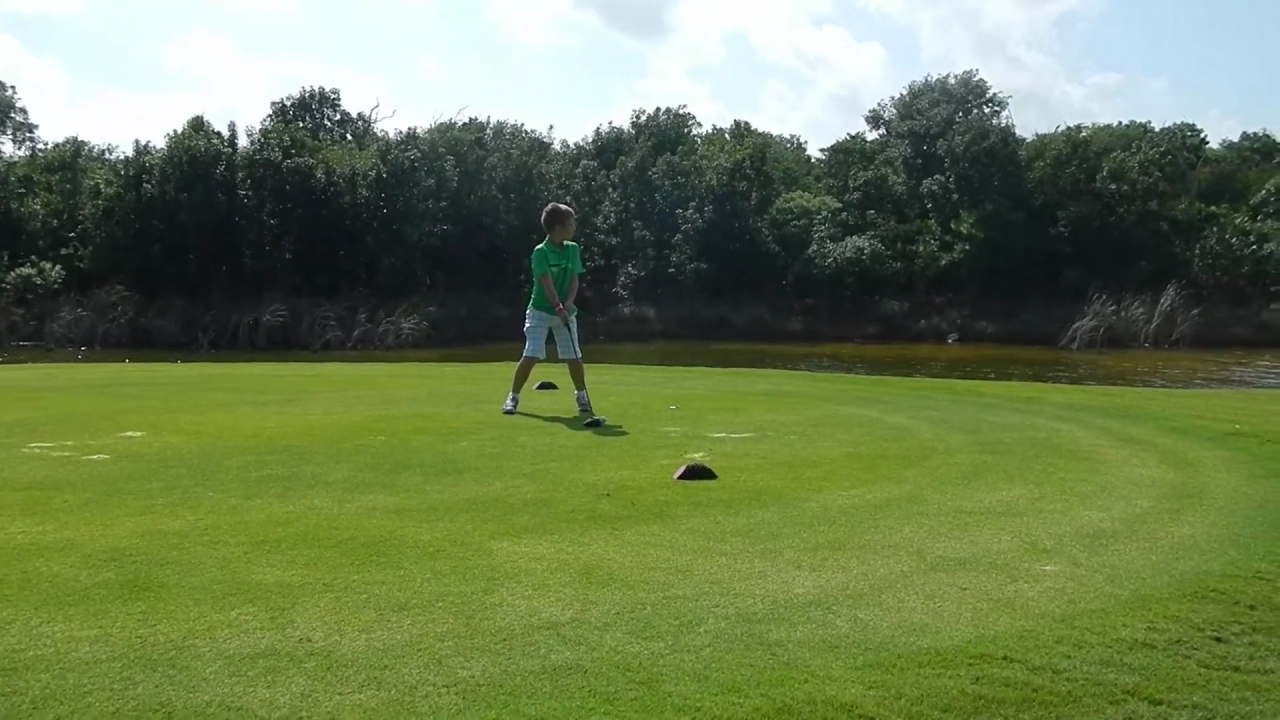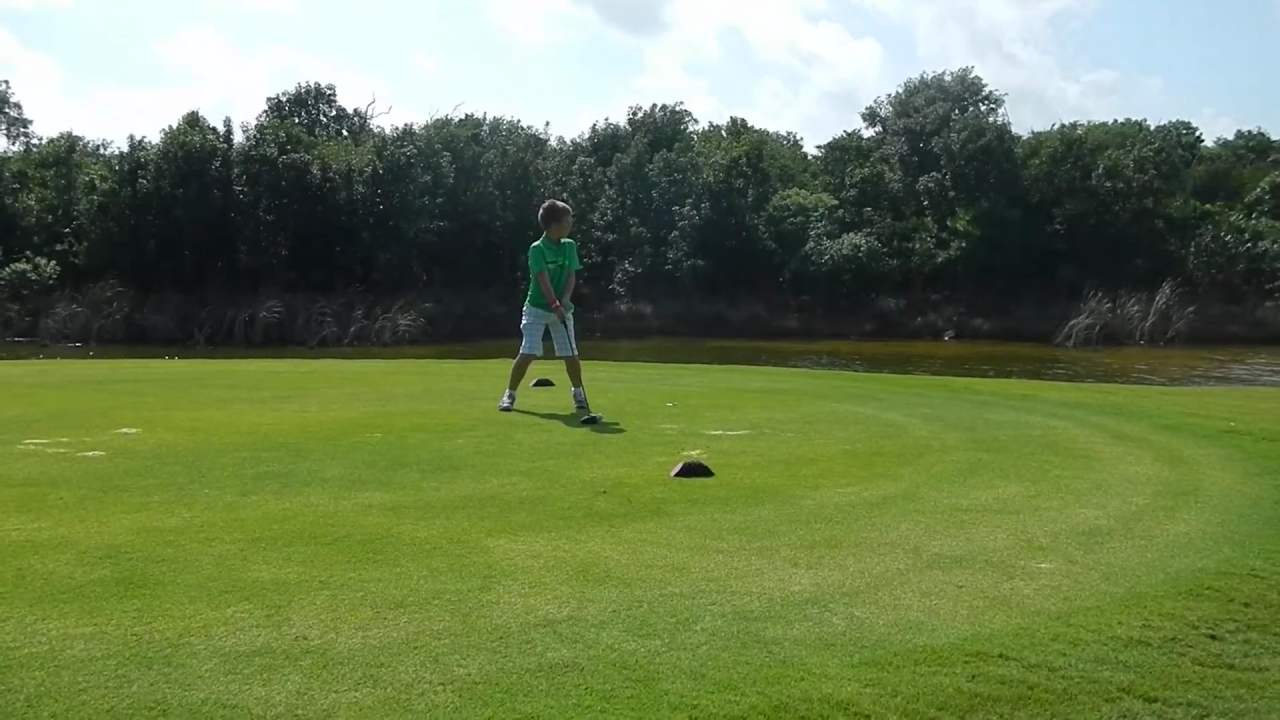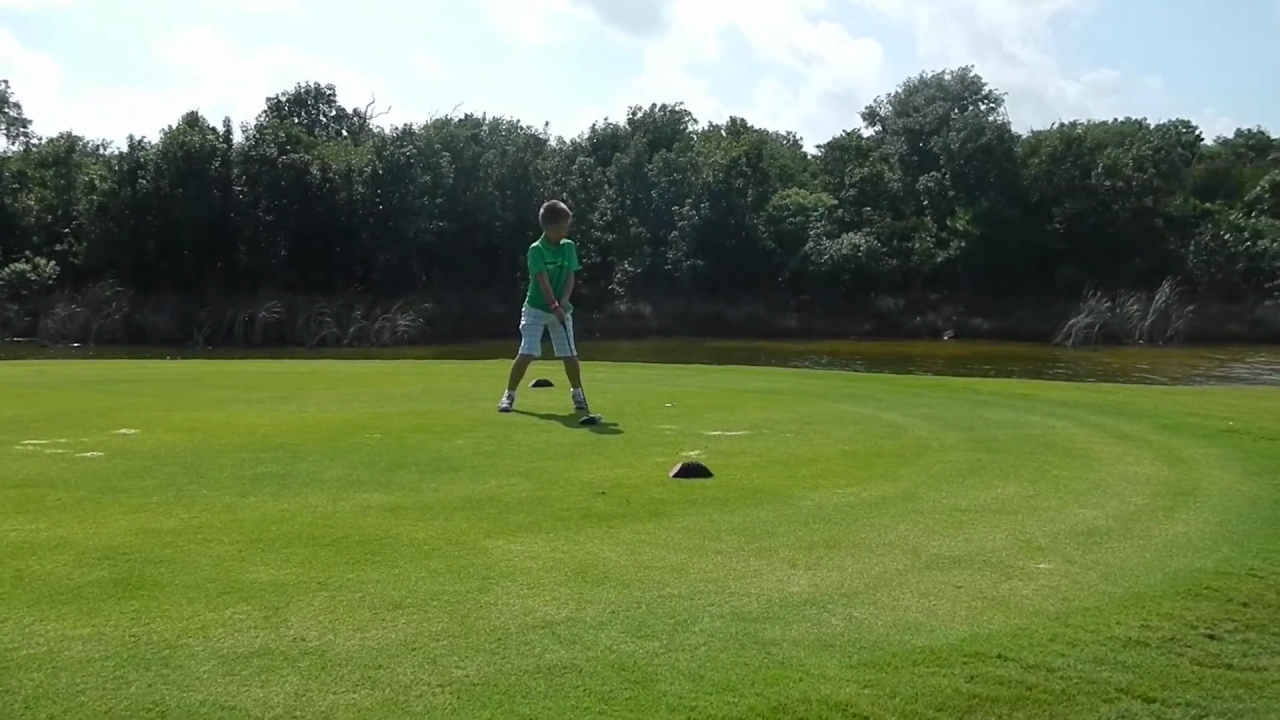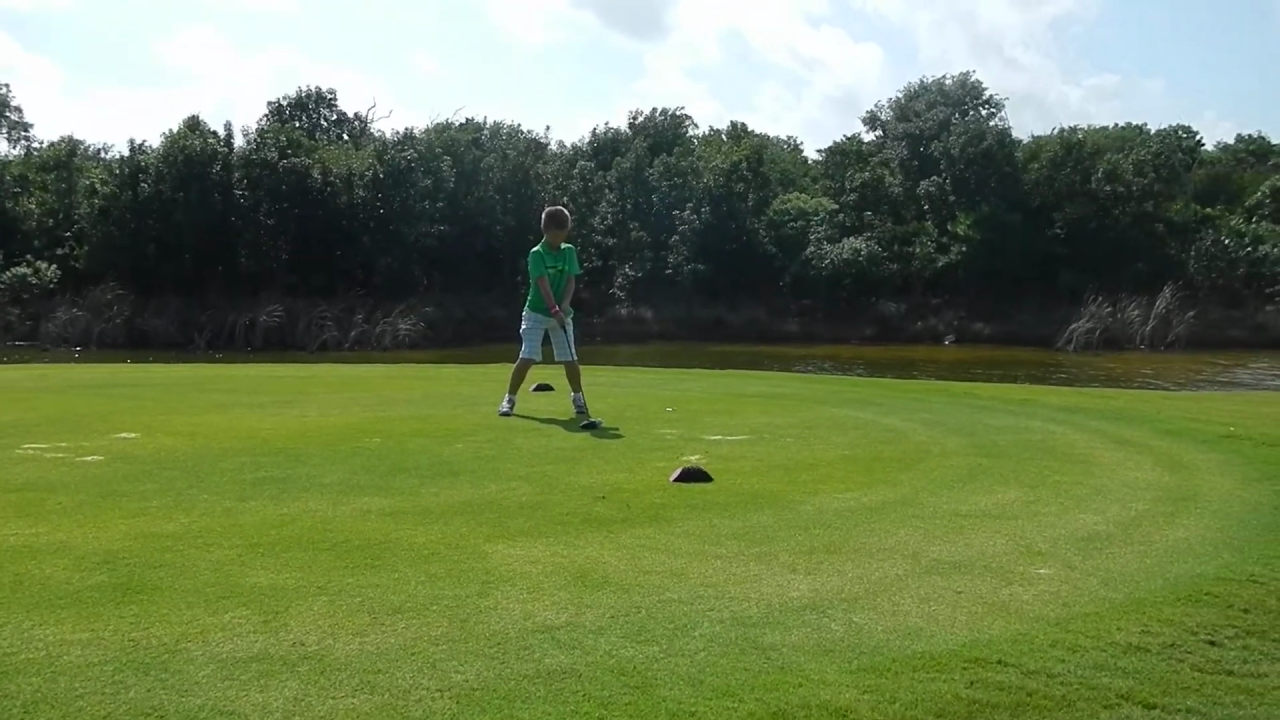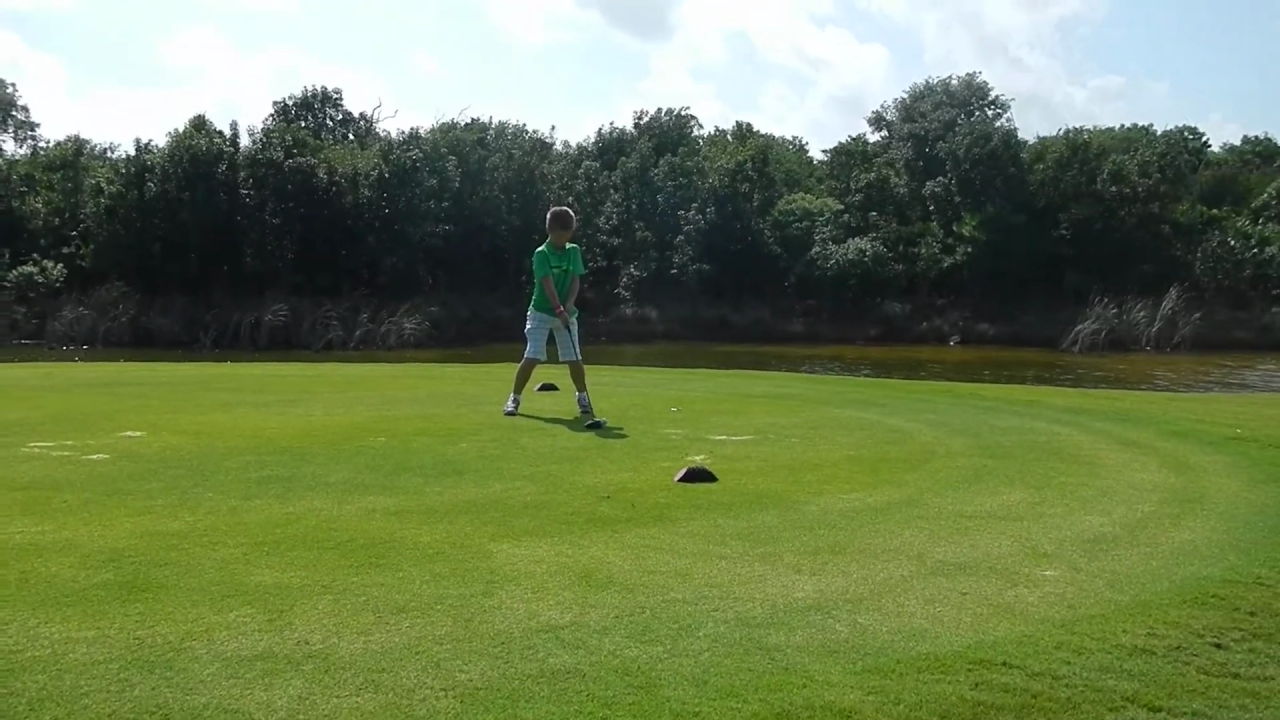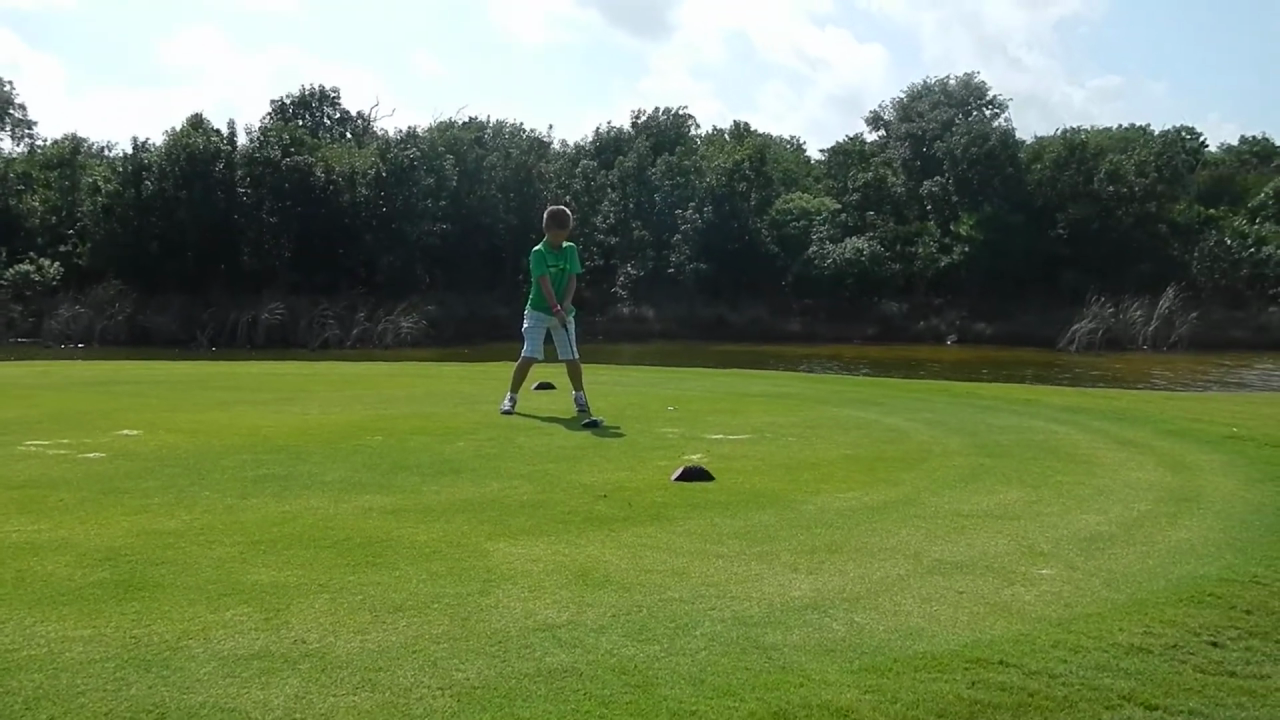
dt=0.1s
person 1, frame 1
left shoulder: (573, 249)
right shoulder: (540, 252)
left elbow: (574, 279)
right elbow: (547, 283)
left wrist: (568, 303)
right wrist: (558, 308)
left hip: (565, 311)
right hip: (541, 310)
left knee: (573, 356)
right knee: (530, 356)
left ankle: (581, 395)
right ankle: (513, 397)
person 1, frame 2
left shoulder: (569, 246)
right shoulder: (537, 249)
left elbow: (571, 276)
right elbow: (544, 280)
left wrist: (565, 300)
right wrist: (555, 305)
left hip: (562, 307)
right hip: (537, 307)
left knee: (570, 353)
right knee: (527, 353)
left ankle: (578, 392)
right ankle: (510, 394)
person 1, frame 3
left shoulder: (568, 247)
right shoulder: (536, 249)
left elbow: (570, 276)
right elbow: (543, 281)
left wrist: (564, 300)
right wrist: (554, 305)
left hip: (561, 308)
right hip: (536, 308)
left knee: (569, 354)
right knee: (526, 353)
left ankle: (577, 393)
right ankle: (509, 394)
person 1, frame 4
left shoulder: (569, 251)
right shoulder: (536, 254)
left elbow: (571, 281)
right elbow: (543, 285)
left wrist: (565, 304)
right wrist: (554, 310)
left hip: (561, 312)
right hip: (537, 312)
left knee: (570, 358)
right knee: (527, 358)
left ankle: (578, 398)
right ankle: (509, 398)
person 1, frame 5
left shoulder: (574, 251)
right shoulder: (541, 254)
left elbow: (575, 281)
right elbow: (548, 285)
left wrist: (569, 304)
right wrist: (559, 309)
left hip: (566, 312)
right hip: (541, 312)
left knee: (574, 358)
right knee: (531, 357)
left ankle: (582, 397)
right ankle: (514, 398)
person 1, frame 6
left shoulder: (570, 250)
right shoulder: (538, 253)
left elbow: (572, 279)
right elbow: (545, 284)
left wrist: (566, 303)
right wrist: (556, 309)
left hip: (563, 311)
right hip: (538, 311)
left knee: (571, 357)
right knee: (529, 356)
left ankle: (579, 396)
right ankle: (511, 397)
